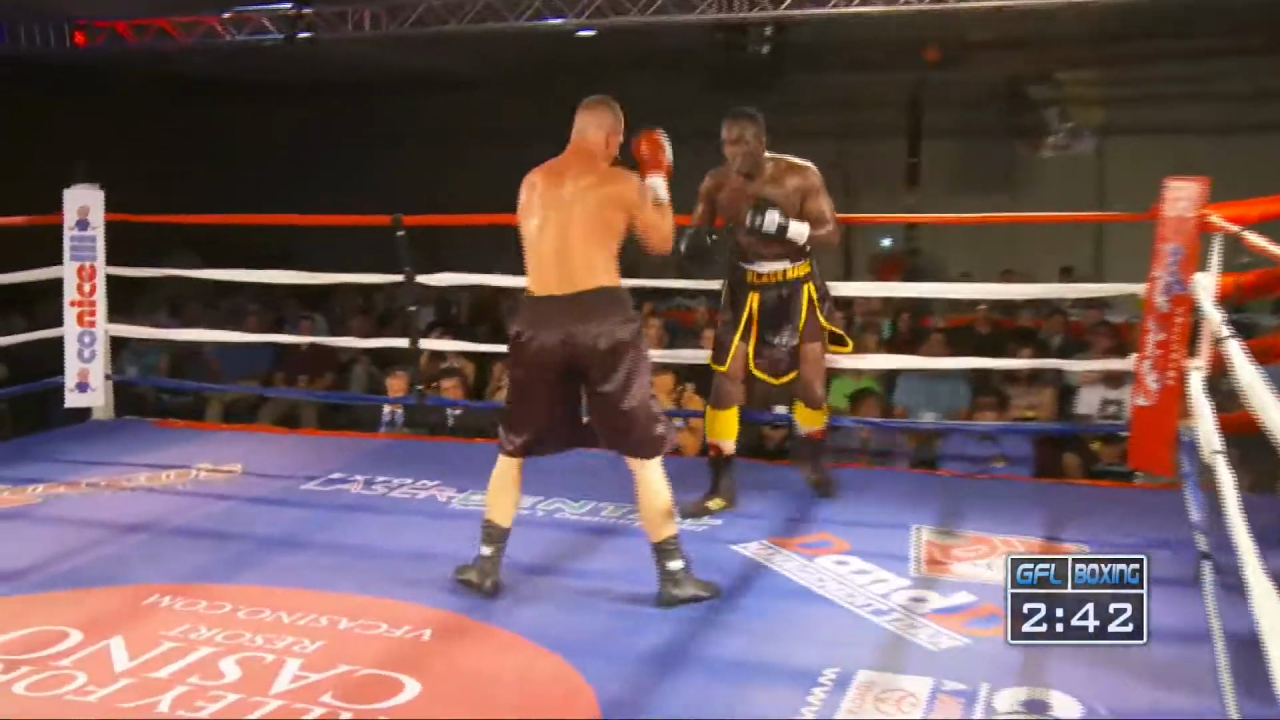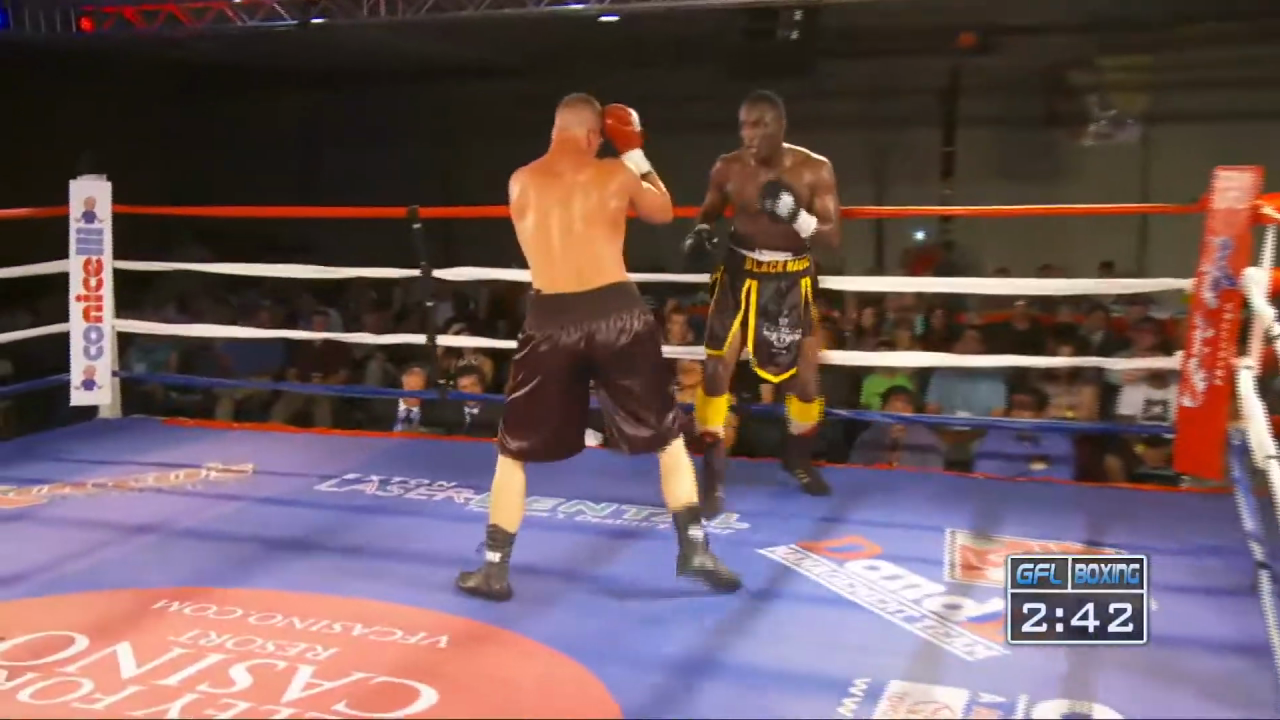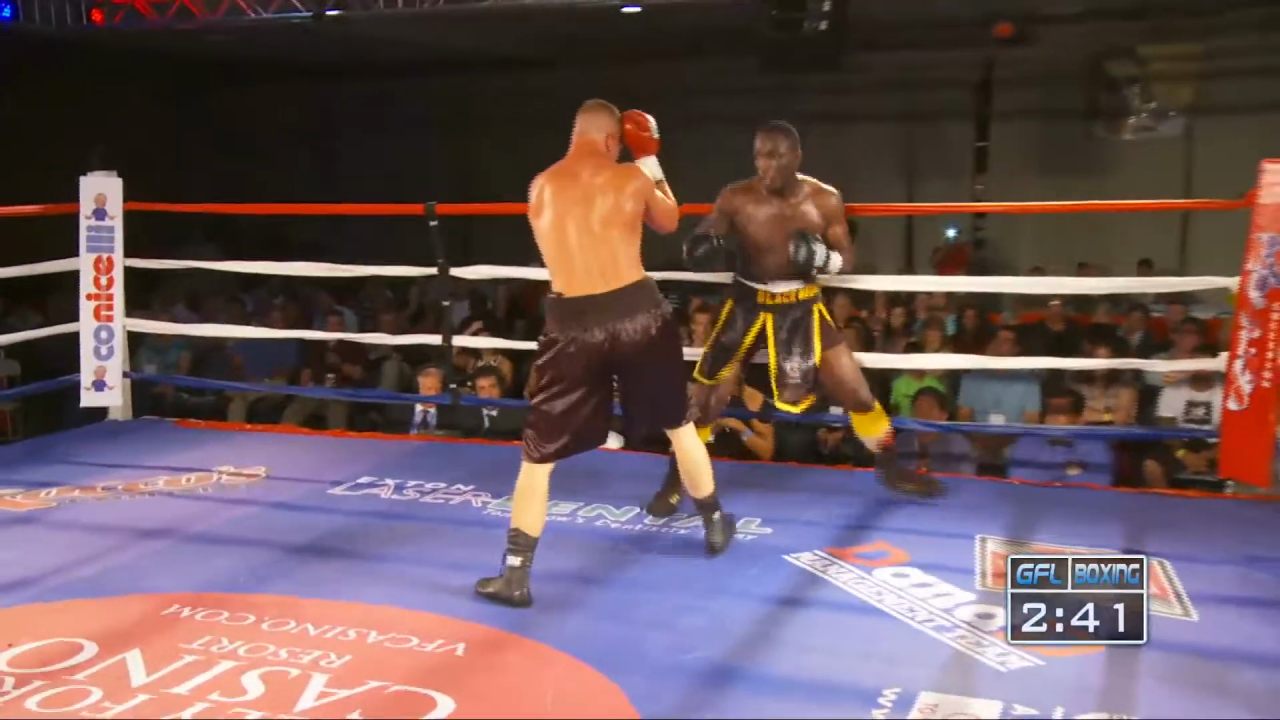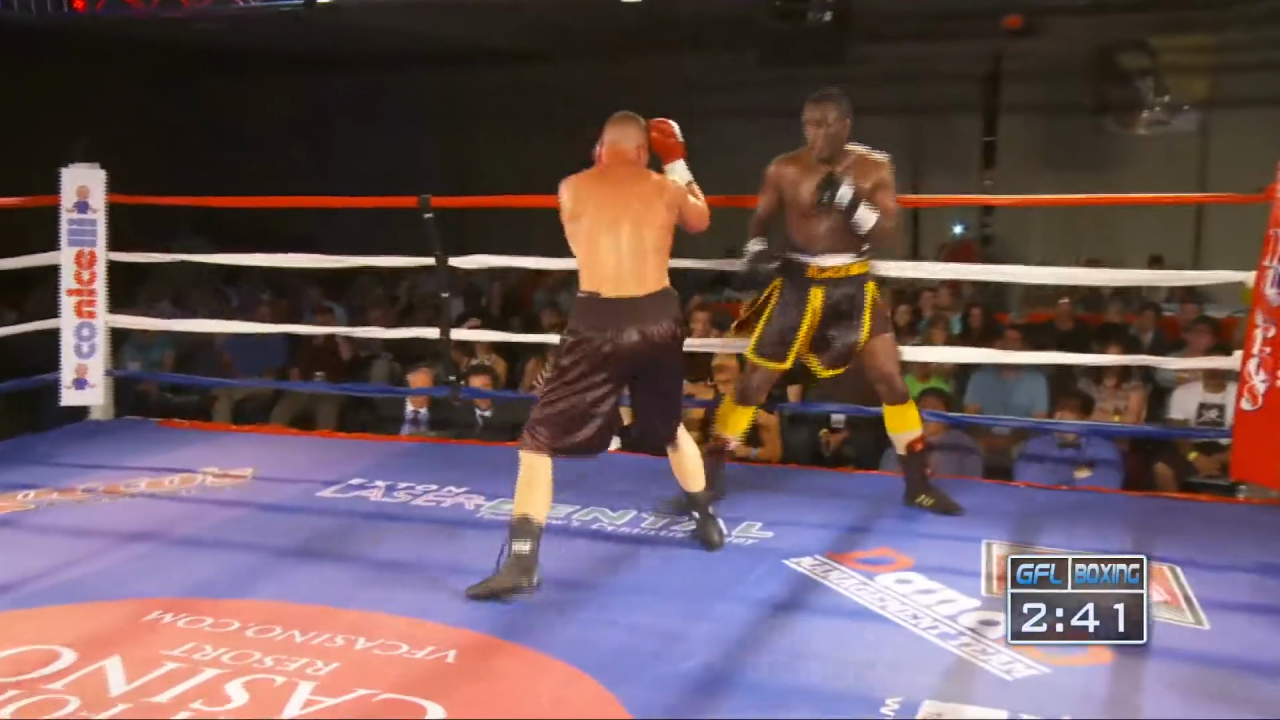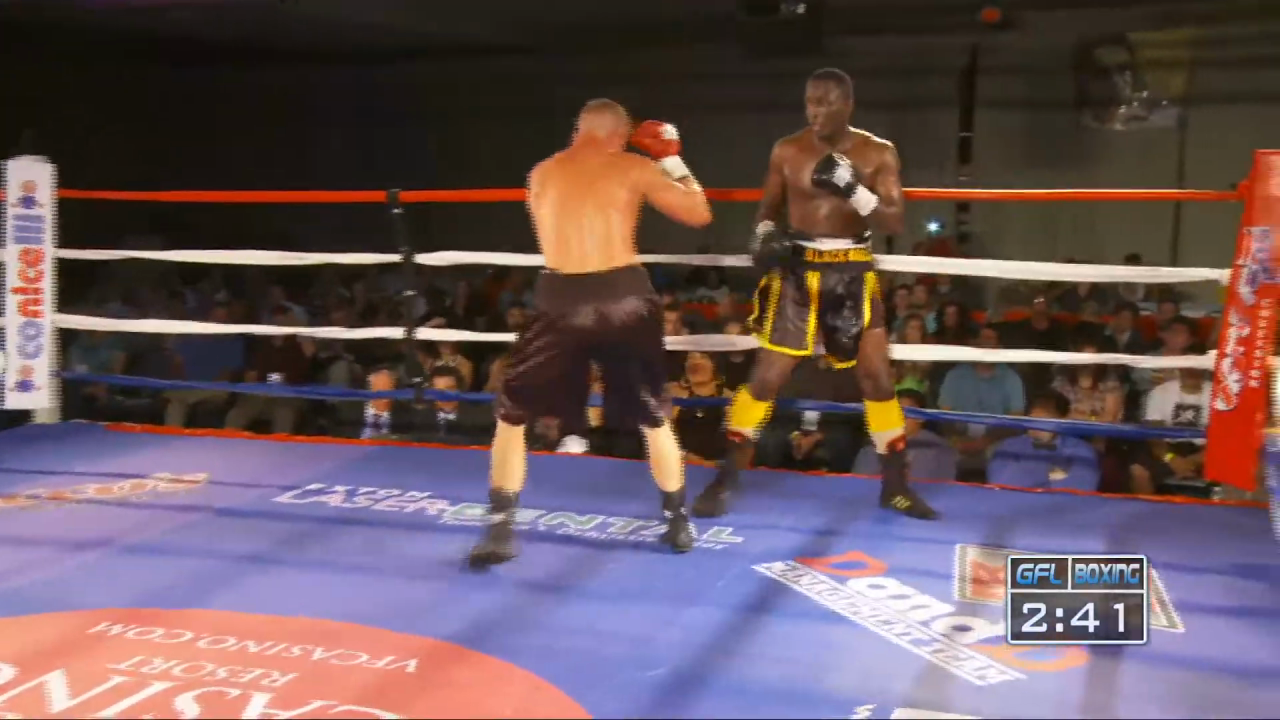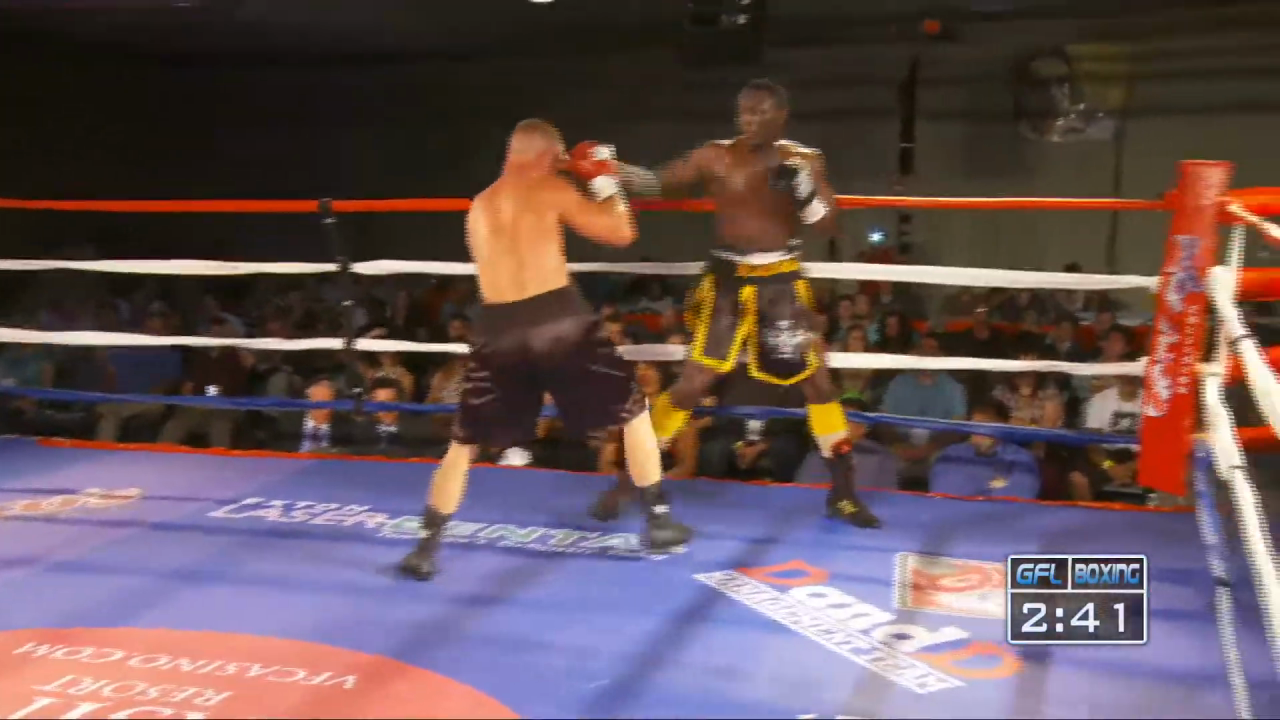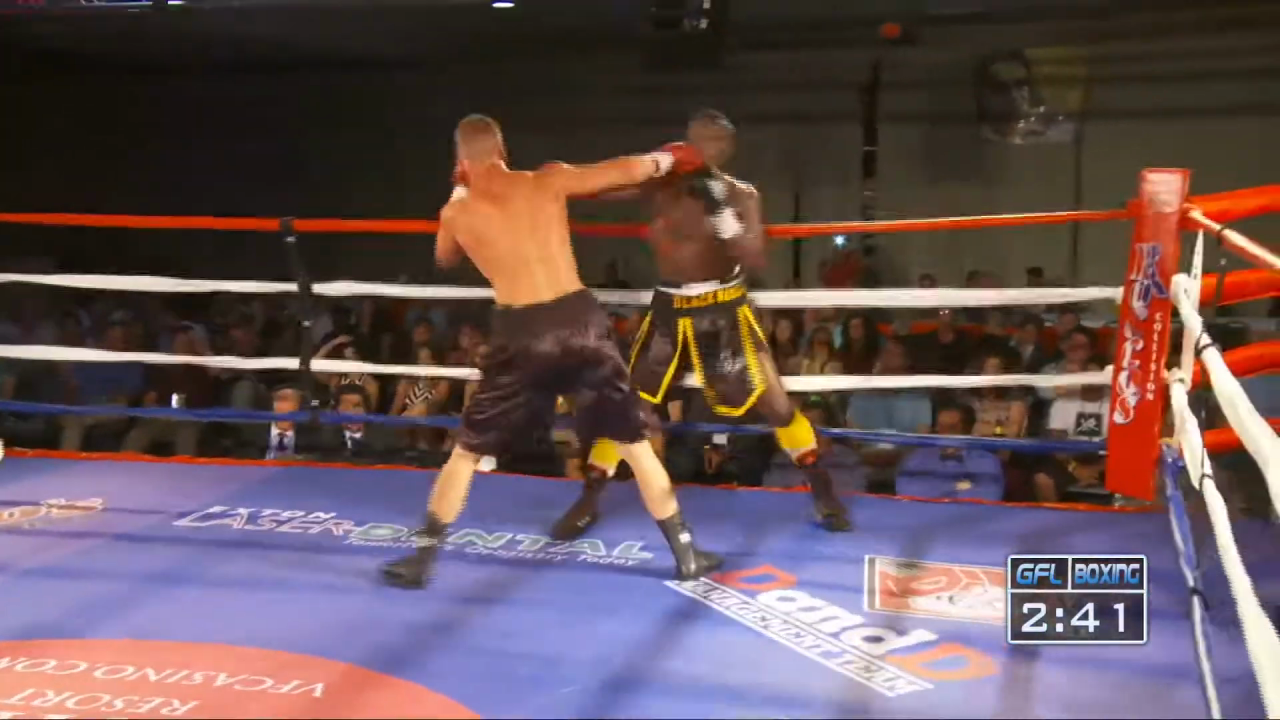
dt=0.2s
person 1, frame 1
left shoulder: (533, 181)
right shoulder: (622, 183)
right elbow: (661, 242)
right wrist: (658, 179)
left hip: (540, 321)
right hip: (604, 317)
left knee: (514, 447)
right knee: (646, 452)
left ankle: (486, 564)
right ankle: (675, 575)
person 1, frame 2
left shoulder: (520, 182)
right shoulder: (616, 174)
right elbow: (662, 213)
right wrist: (635, 151)
left hip: (550, 321)
right hip: (617, 314)
left knee: (516, 449)
right knee: (666, 436)
left ankle: (494, 569)
right ankle: (695, 549)
person 1, frame 3
left shoulder: (540, 187)
right shoulder: (632, 178)
right elbow: (668, 220)
right wrist: (651, 156)
left hip: (574, 323)
right hip: (639, 313)
left knee: (539, 451)
right knee: (677, 423)
left ankle: (515, 575)
right ankle: (714, 523)
person 1, frame 4
left shoulder: (572, 189)
right shoulder: (664, 186)
right elbow: (701, 220)
right wrist: (677, 163)
left hip: (599, 324)
right hip: (660, 319)
left knee: (538, 443)
right knee: (670, 426)
left ankle: (521, 560)
right ankle: (707, 523)
person 1, frame 5
left shoulder: (540, 174)
right shoulder: (634, 168)
right elbow: (699, 215)
right wrist: (671, 160)
left hip: (563, 302)
right hip: (625, 298)
left knee: (512, 417)
right knee: (655, 419)
left ankle: (499, 531)
right ankle: (678, 524)
person 1, frame 6
left shoulder: (478, 208)
right shoulder: (551, 192)
right elbow: (621, 234)
right wrist: (603, 180)
left hip: (499, 331)
right hip: (559, 320)
left knee: (464, 443)
right knee: (633, 411)
left ankle: (424, 551)
right ankle: (660, 520)
person 1, frame 7
left shoulder: (457, 211)
right shoulder: (547, 181)
left elbow: (445, 258)
right elbow: (624, 172)
right wrist: (668, 158)
left hip: (521, 337)
right hip: (581, 324)
left knee: (469, 449)
right knee: (636, 442)
left ankle: (423, 554)
right ankle: (685, 551)
person 2, frame 1
left shoulder: (802, 175)
right shoulder: (716, 183)
left elbow: (832, 233)
right elbow: (698, 228)
left wrist: (787, 226)
right wrist: (692, 241)
left hip: (797, 287)
right hip: (745, 289)
left knee: (811, 390)
right knee: (725, 388)
left ankle: (813, 460)
right ankle: (721, 486)
person 2, frame 2
left shoulder: (815, 169)
right shoulder: (726, 167)
left elbow: (831, 231)
right elbow: (706, 217)
left wrist: (795, 215)
right wrist: (698, 236)
left hip: (792, 281)
right hip: (741, 278)
left knee: (804, 386)
right knee: (716, 375)
left ankle: (798, 457)
right ankle: (711, 477)
person 2, frame 3
left shoulder: (826, 199)
right shoulder: (736, 198)
left elbow: (848, 260)
right elbow: (702, 240)
left wrist: (823, 260)
right wrist: (699, 245)
left hip: (804, 309)
right hip: (750, 307)
left knee: (859, 397)
right knee: (707, 402)
left ankle: (895, 471)
right ankle: (674, 483)
person 2, frame 4
left shoulder: (874, 168)
right shoulder: (783, 168)
left elbow: (890, 234)
right elbow: (760, 221)
left wrist: (857, 208)
right wrist: (757, 250)
left hip: (854, 285)
right hip: (798, 284)
left knee: (891, 385)
right knee: (755, 383)
left ankle: (918, 484)
right ankle: (711, 472)
person 2, frame 5
left shoulder: (878, 153)
right shoulder: (787, 150)
left elbow: (896, 223)
right elbow: (769, 207)
left wrist: (853, 189)
right wrist: (765, 236)
left hip: (852, 272)
right hip: (797, 269)
left knee: (878, 379)
right knee: (767, 377)
left ankle: (895, 486)
right ankle: (726, 476)
person 2, frame 6
left shoulder: (806, 160)
right shoulder: (714, 156)
left elbow: (831, 228)
right elbow: (663, 183)
left wrist: (807, 195)
right wrist: (631, 177)
left hip: (782, 283)
right hip: (729, 281)
left knee: (818, 384)
right knee: (692, 385)
left ankle: (842, 491)
person 2, frame 7
left shoulder: (740, 195)
right shoulder: (662, 180)
left elbow: (756, 262)
left wrist: (722, 211)
left hip: (725, 313)
right hip: (670, 313)
left knee: (778, 407)
left ankle: (823, 494)
right ankle: (587, 502)
